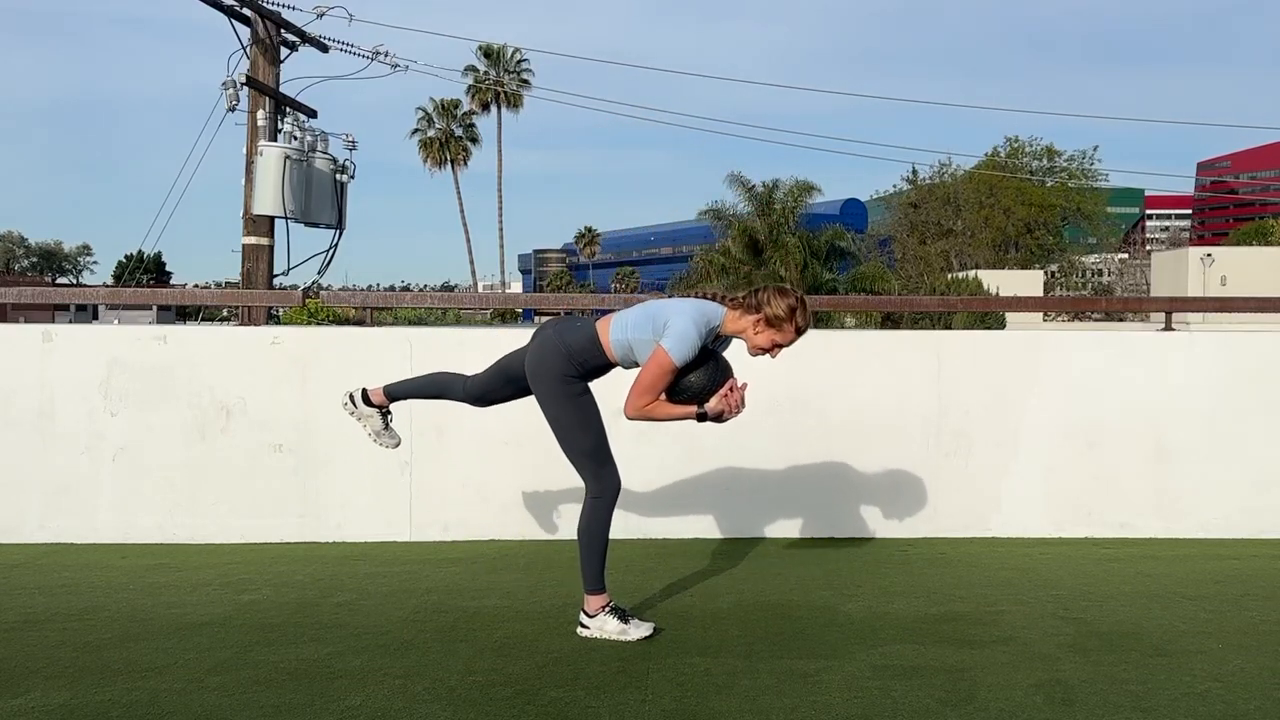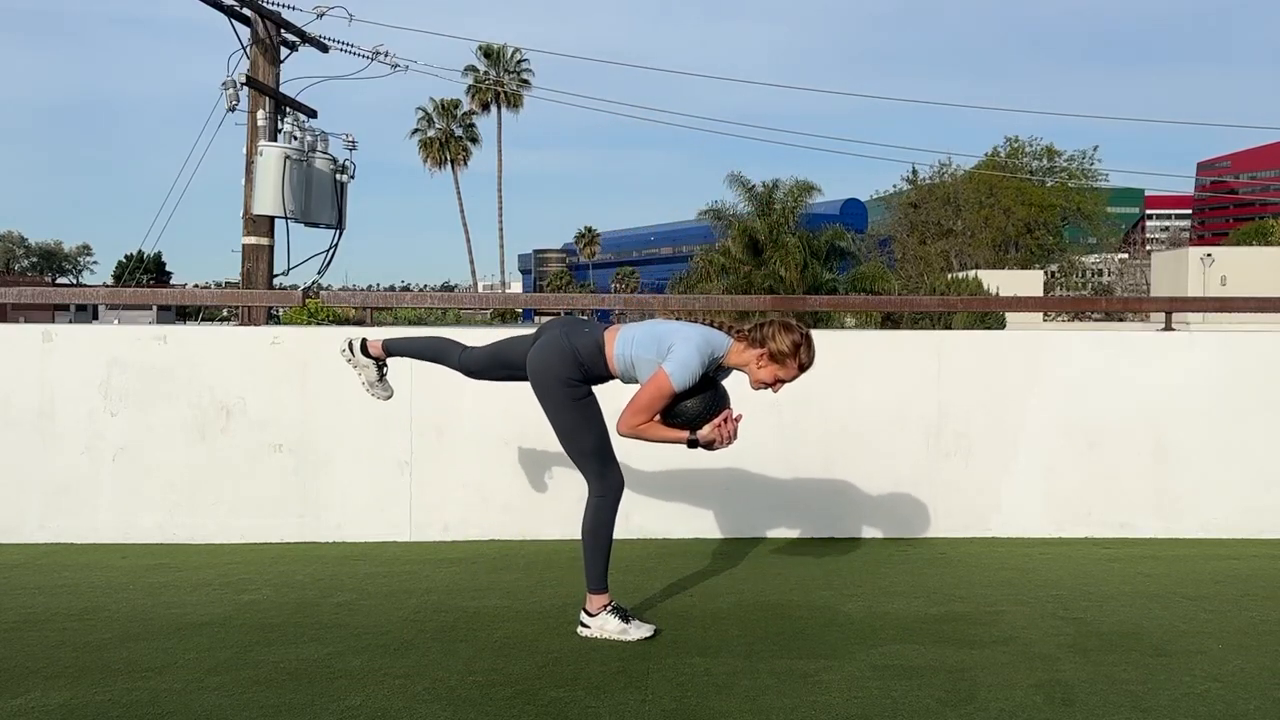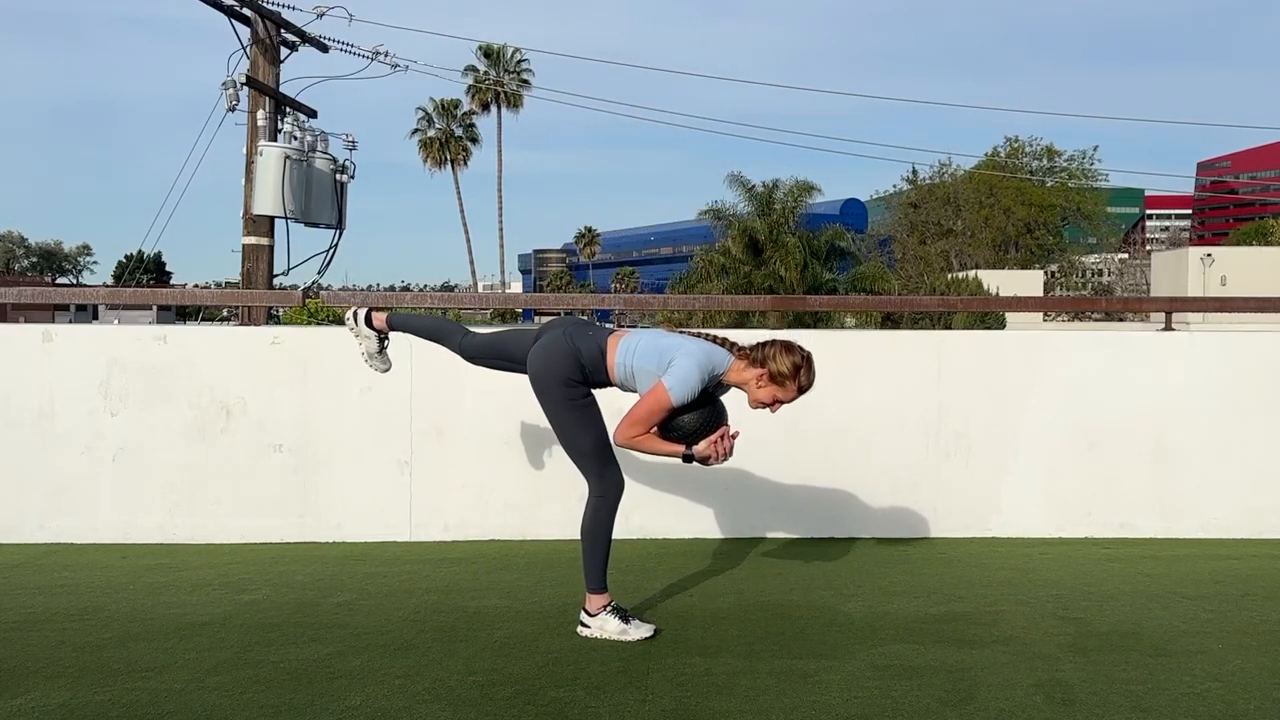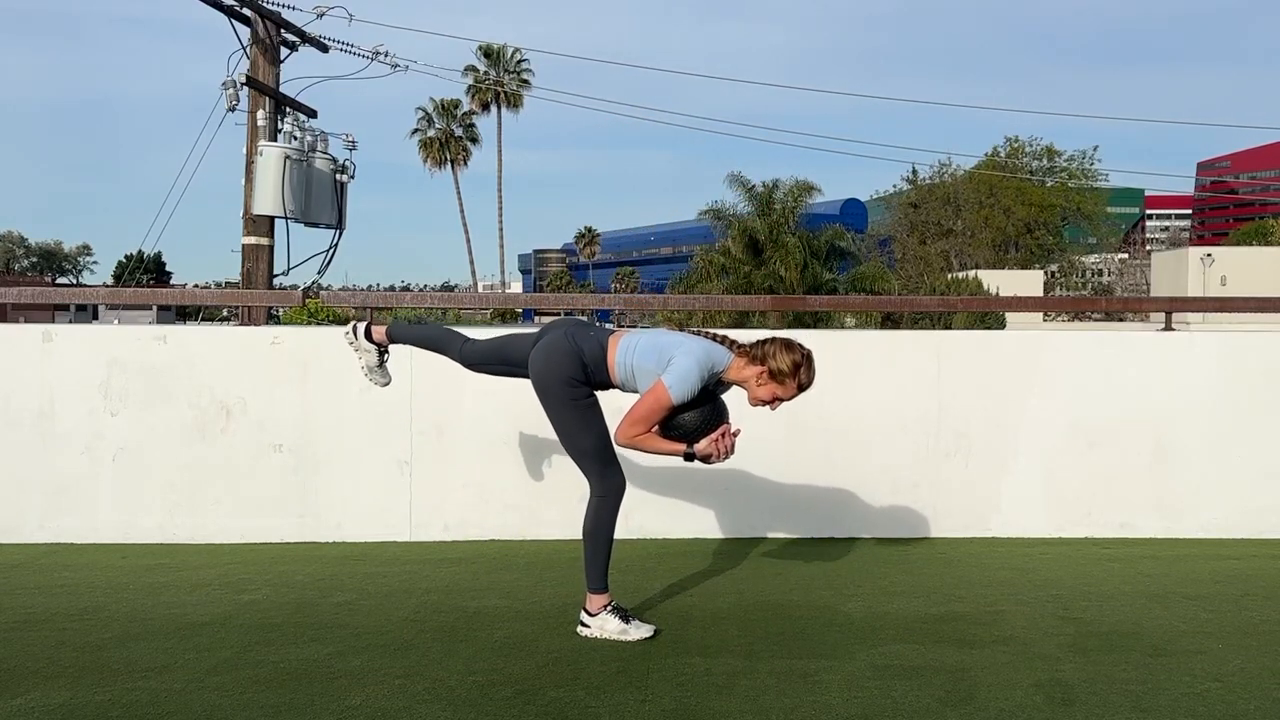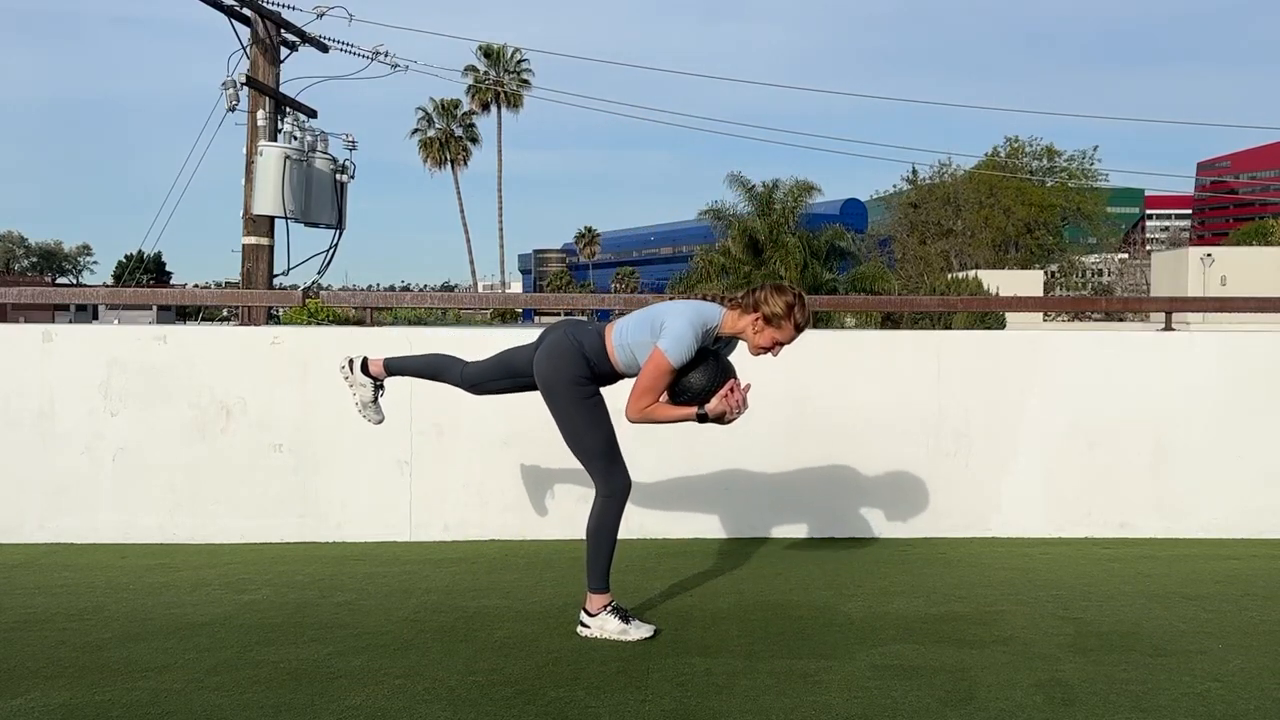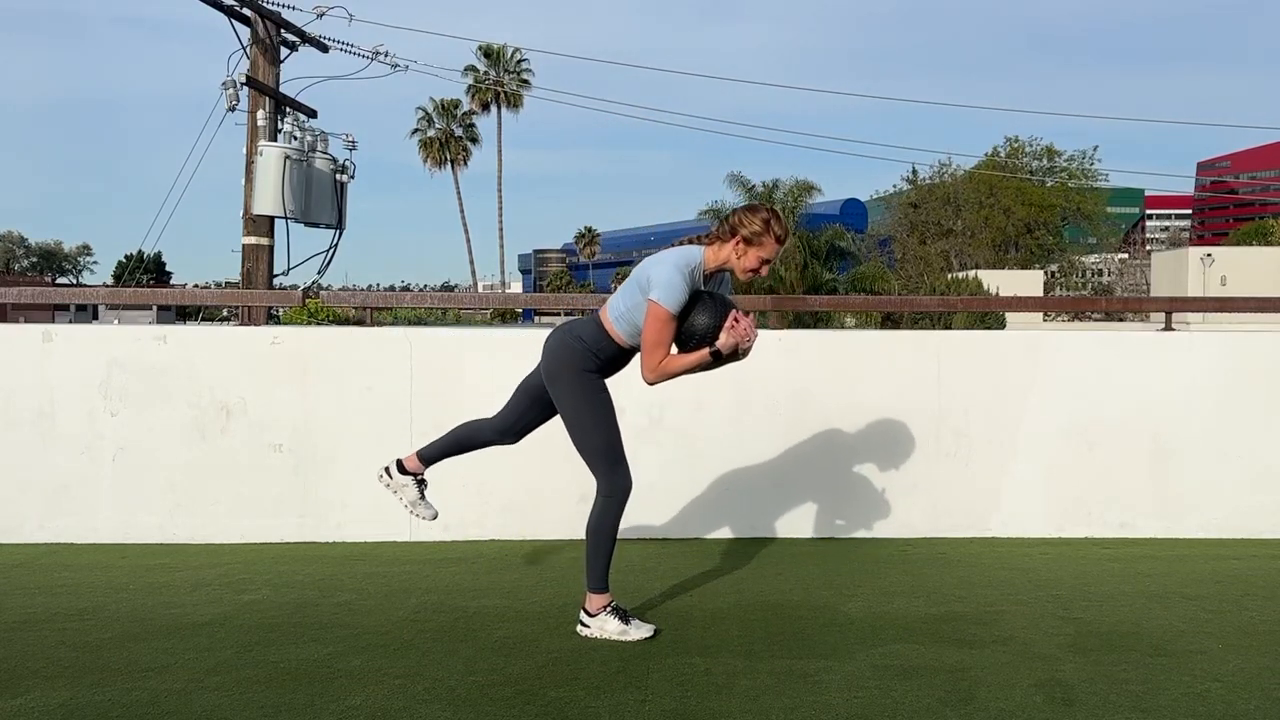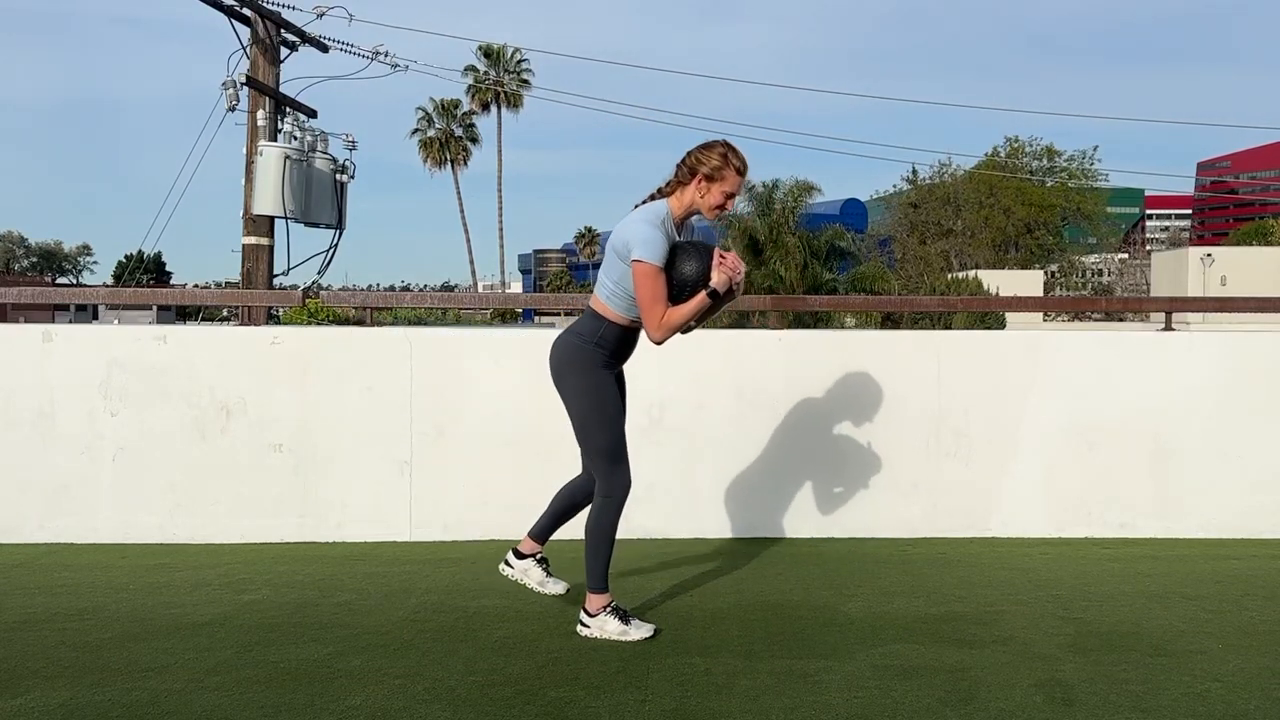
dt=0.2s
person 1, frame 1
left shoulder: (718, 327)
right shoulder: (692, 328)
right elbow: (637, 406)
left wrist: (716, 405)
right wrist: (705, 410)
left hip: (559, 343)
right hip: (559, 365)
left knee: (474, 388)
right knee: (603, 484)
left ankle: (375, 399)
right ankle: (594, 611)
person 1, frame 2
left shoulder: (722, 349)
right shoulder: (696, 357)
left elbow: (673, 406)
right elbow: (630, 423)
left wrist: (708, 430)
right wrist: (696, 437)
left hip: (566, 338)
right hip: (561, 367)
left knee: (470, 360)
right knee: (607, 484)
left ankle: (372, 351)
right ankle: (596, 611)
person 1, frame 3
left shoulder: (722, 365)
right shoulder: (694, 373)
left elbow: (669, 418)
right elbow: (627, 434)
left wrist: (705, 444)
right wrist: (692, 452)
left hip: (567, 338)
right hip: (560, 366)
left knee: (470, 345)
right knee: (606, 485)
left ankle: (375, 322)
right ankle: (596, 611)
person 1, frame 4
left shoulder: (722, 362)
right shoulder: (695, 370)
left elbow: (668, 419)
right elbow: (627, 434)
left wrist: (707, 443)
right wrist: (694, 451)
left hip: (569, 339)
right hip: (562, 367)
left knee: (470, 353)
right knee: (608, 485)
left ankle: (375, 335)
right ankle: (596, 610)
person 1, frame 5
left shoulder: (719, 324)
right shoulder: (690, 329)
left elbow: (671, 393)
right elbow: (637, 409)
left wrist: (715, 409)
right wrist: (704, 412)
left hip: (567, 342)
right hip: (566, 367)
left knee: (471, 377)
right knee: (614, 484)
left ankle: (372, 371)
right ankle: (596, 610)
person 1, frame 6
left shoulder: (713, 274)
right shoulder: (676, 273)
left elbow: (690, 347)
right elbow: (654, 370)
left wrist: (730, 346)
right wrist: (718, 349)
left hip: (574, 349)
right hip: (574, 363)
left knee: (506, 428)
right knee: (615, 483)
left ankle: (409, 468)
right ankle: (596, 611)
person 1, frame 7
left shoulder: (681, 226)
right shoulder: (646, 227)
left elbow: (683, 319)
right elbow: (659, 328)
left wrist: (721, 287)
right wrist: (715, 290)
left hip: (599, 355)
right hip: (585, 357)
left knee: (600, 475)
right knee: (614, 481)
left ankle: (525, 553)
right ankle: (594, 612)
